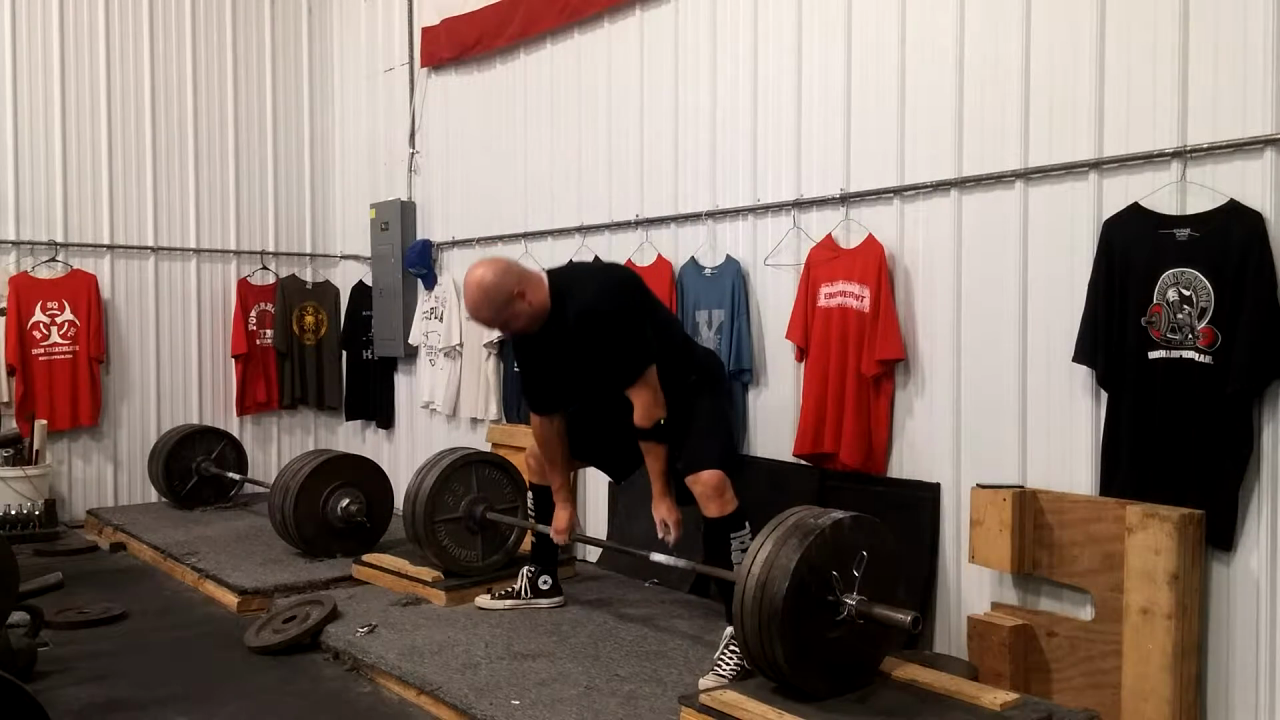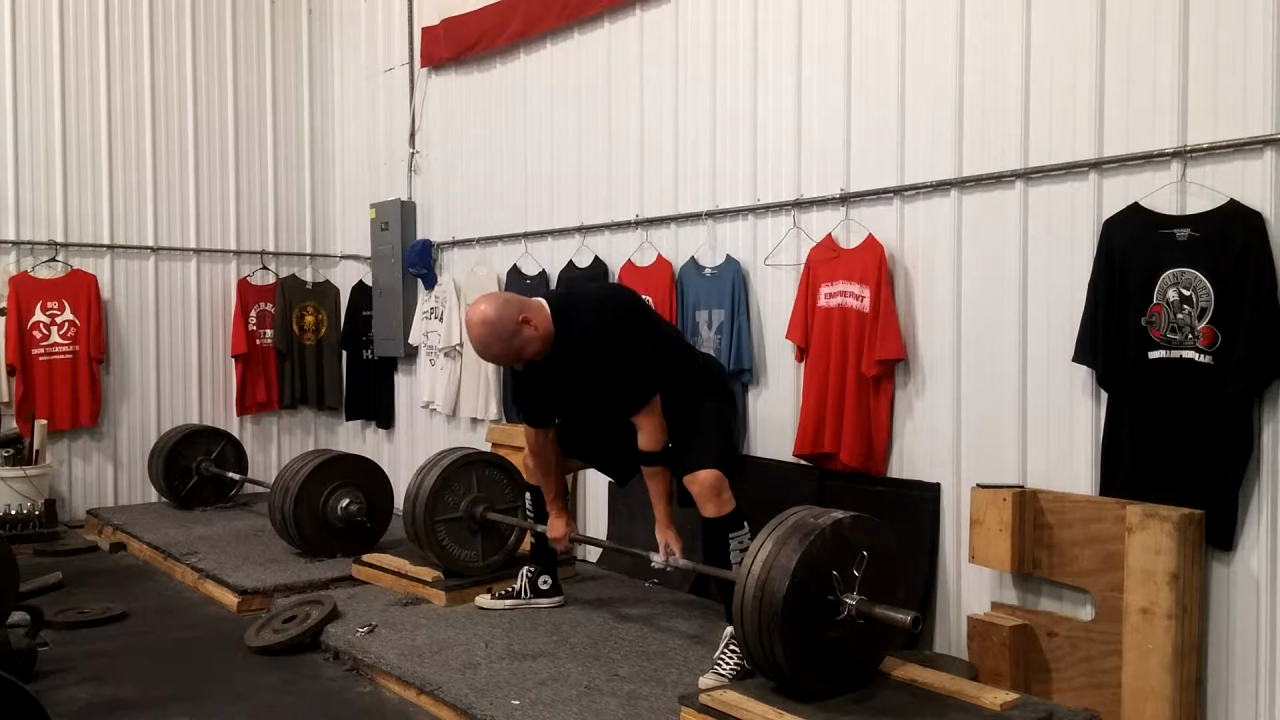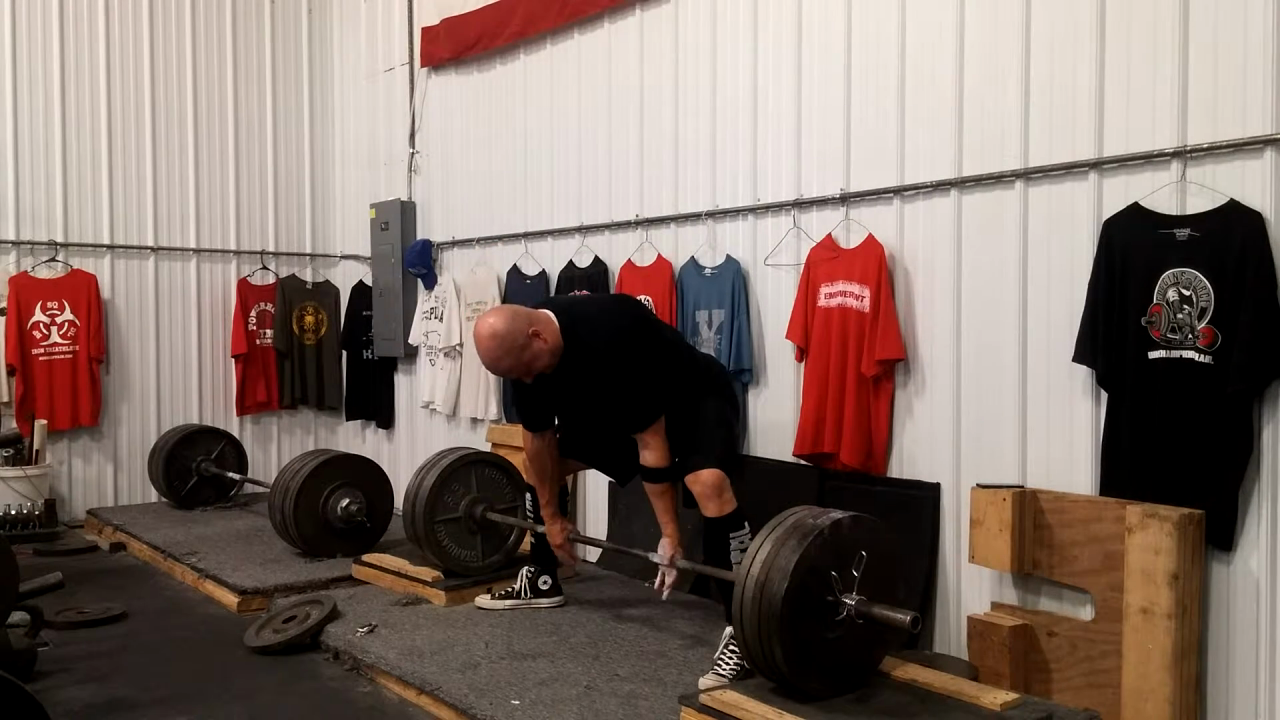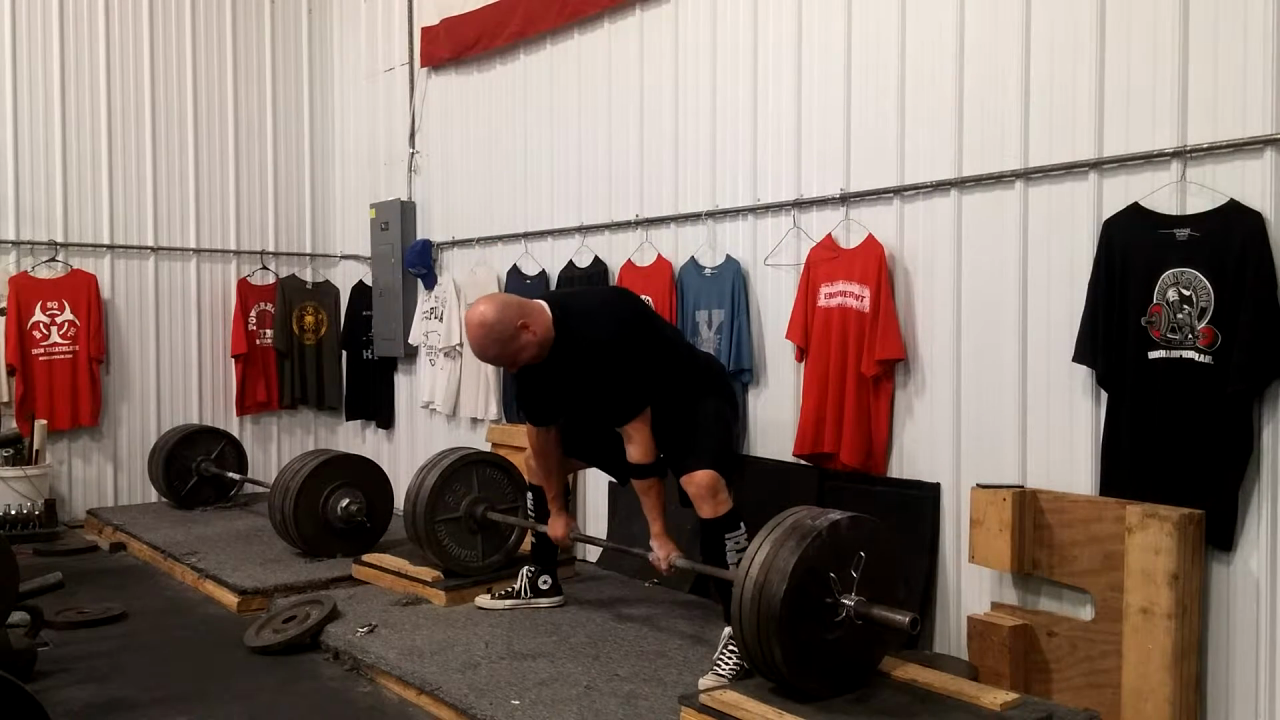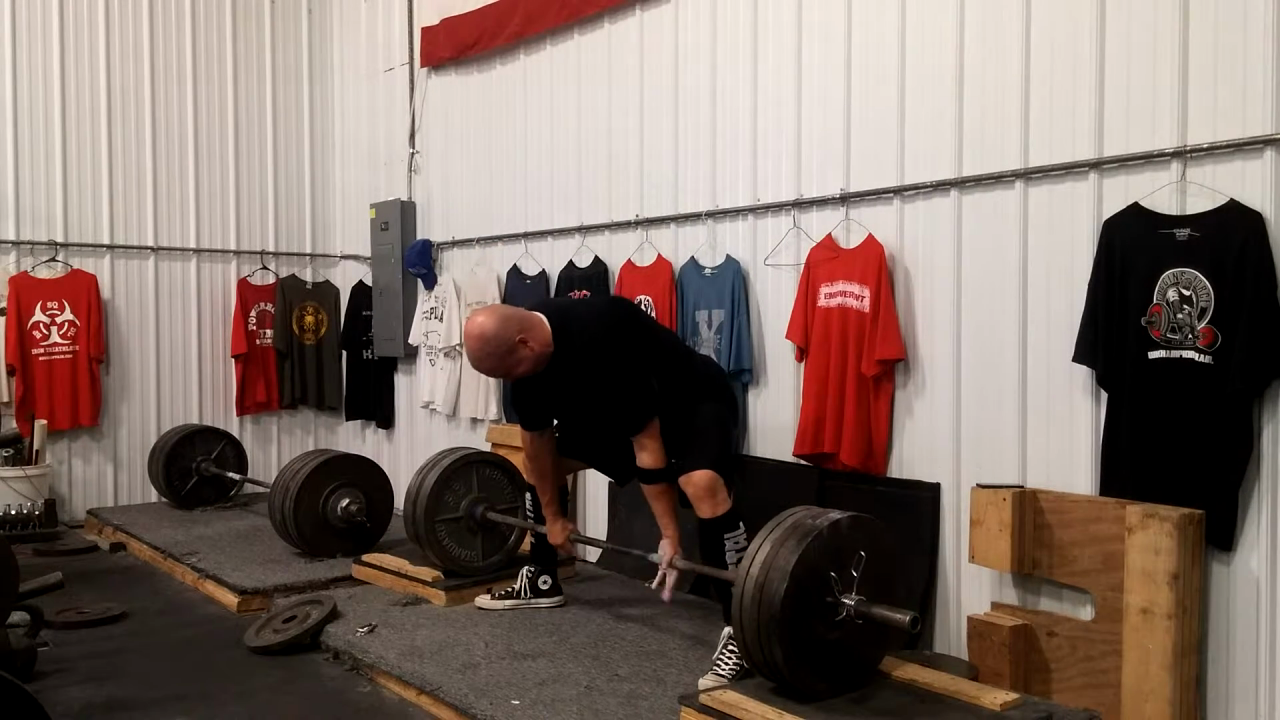
dt=0.4s
person 1, frame 1
left shoulder: (602, 297)
right shoulder: (527, 327)
left elbow: (646, 397)
right elbow: (546, 416)
left wrist: (661, 495)
right wrist: (563, 503)
left hip: (685, 389)
left knee: (708, 484)
right knee: (539, 457)
left ankle: (740, 632)
right ankle: (541, 580)
person 1, frame 2
left shoulder: (604, 324)
right shoulder: (527, 346)
left elbow: (650, 424)
right elbow: (541, 432)
left wrist: (664, 522)
right wrist: (556, 511)
left hip: (691, 397)
left knee: (706, 483)
right knee: (535, 461)
left ankle: (740, 631)
right ankle: (541, 580)
person 1, frame 3
left shoulder: (612, 339)
right shoulder: (526, 352)
left elbow: (651, 443)
right elbow: (539, 438)
left wrist: (671, 537)
right wrist: (552, 517)
left hip: (694, 399)
left knee: (708, 483)
right knee: (537, 463)
left ankle: (740, 632)
right ankle: (540, 580)
person 1, frame 4
left shoulder: (604, 330)
right shoulder: (527, 345)
left elbow: (637, 437)
right elbow: (544, 432)
left wrist: (658, 534)
right wrist: (557, 511)
left hip: (694, 398)
left knee: (703, 485)
right knee: (538, 461)
left ankle: (739, 632)
right ankle: (540, 580)
person 1, frame 5
left shoulder: (603, 343)
right shoulder: (529, 351)
left elbow: (647, 444)
right elbow: (537, 438)
left wrist: (670, 538)
right wrist: (553, 516)
left hip: (693, 401)
left knee: (702, 484)
right knee: (537, 462)
left ankle: (738, 632)
right ankle: (540, 580)
